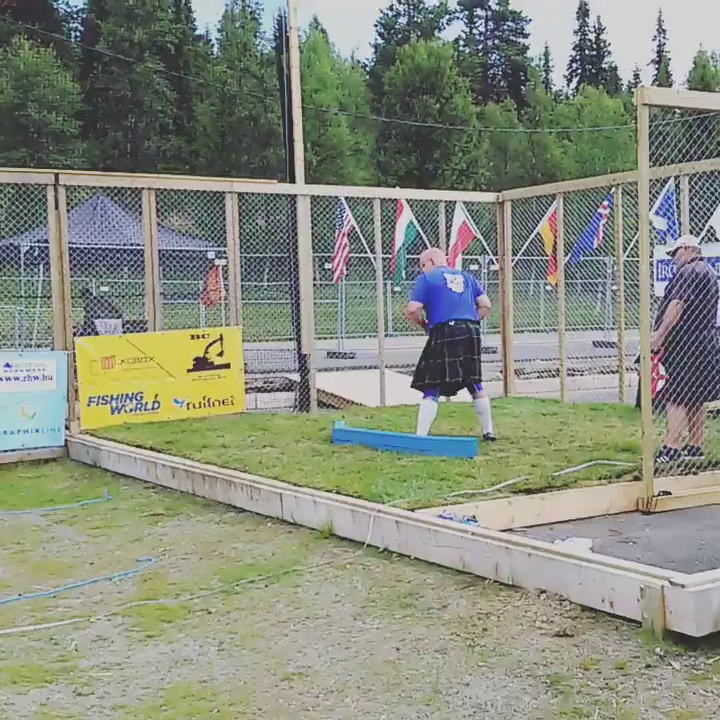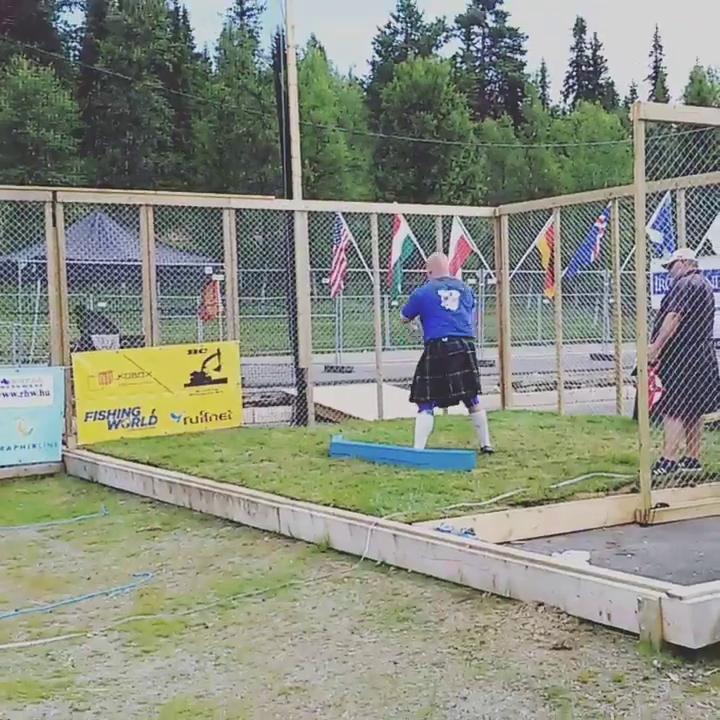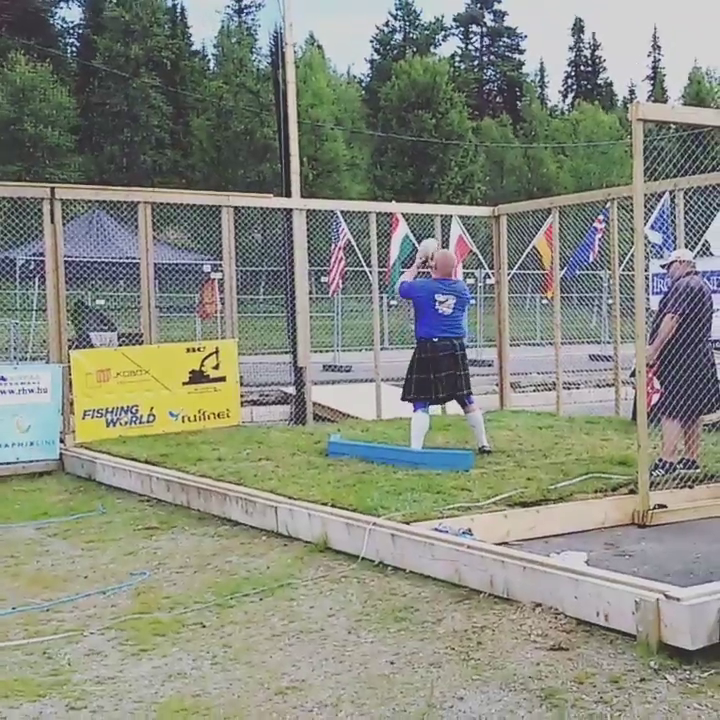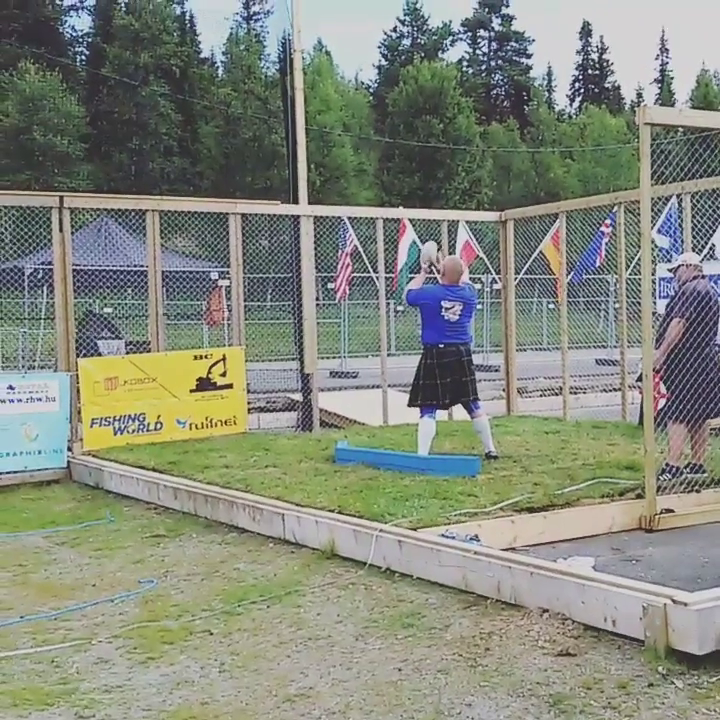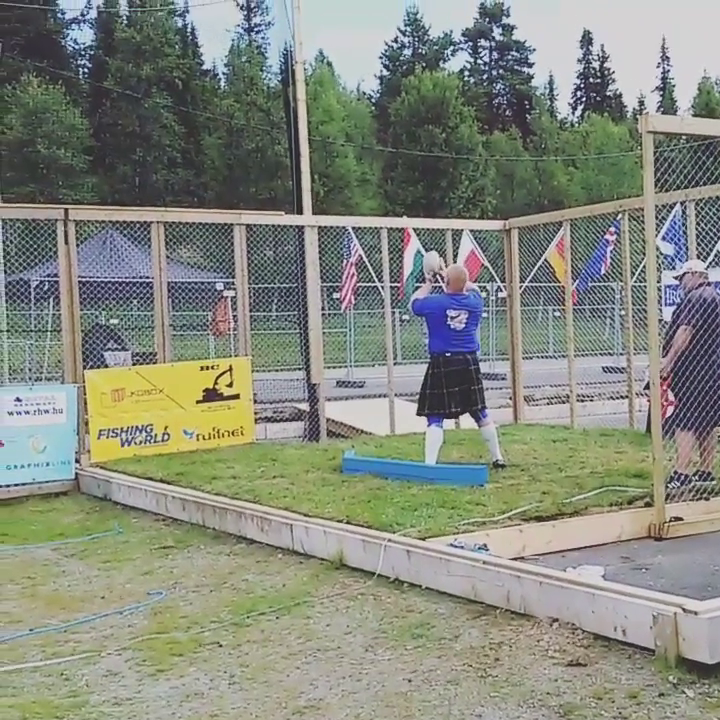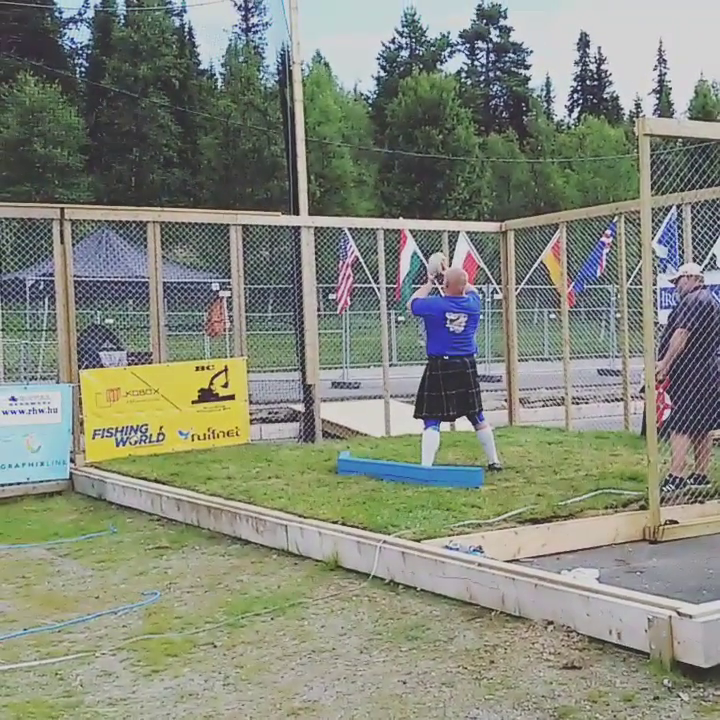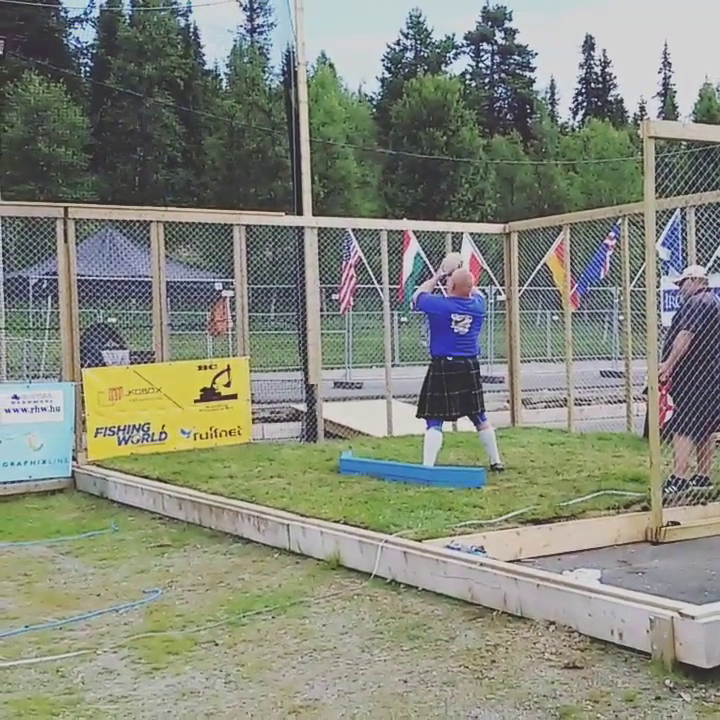
dt=0.4s
person 1, frame 1
left shoulder: (689, 272)
left elbow: (678, 304)
left wrist: (660, 333)
left hip: (686, 343)
left knee: (676, 397)
right knee: (696, 397)
left ankle: (672, 450)
right ankle: (695, 447)
person 1, frame 2
left shoulder: (685, 284)
left elbow: (674, 317)
left wrist: (656, 346)
left hip: (682, 355)
right hip: (701, 354)
left knee: (673, 409)
right knee: (694, 409)
left ankle: (669, 462)
right ankle: (692, 460)
person 1, frame 3
left shoulder: (683, 286)
left elbow: (672, 319)
left wrist: (654, 348)
left hip: (680, 357)
right hip: (699, 356)
left knee: (671, 410)
right knee: (692, 411)
left ankle: (667, 463)
right ankle: (691, 460)
person 1, frame 4
left shoulder: (690, 290)
left elbow: (679, 322)
left wrist: (661, 352)
left hip: (686, 361)
left knee: (677, 414)
right knee: (699, 415)
left ankle: (673, 468)
right ankle: (697, 465)
person 1, frame 5
left shoulder: (696, 298)
left elbow: (686, 330)
left wrist: (668, 359)
left hip: (694, 369)
left knee: (685, 422)
left ankle: (681, 476)
person 1, frame 6
left shoulder: (693, 300)
left elbow: (682, 333)
left wrist: (665, 362)
left hip: (690, 372)
left knee: (681, 425)
right knee: (701, 426)
left ankle: (676, 478)
right ankle: (701, 475)
person 1, frame 7
left shoulder: (697, 303)
left elbow: (686, 335)
left wrist: (668, 363)
left hip: (693, 374)
left knee: (683, 427)
left ankle: (679, 480)
person 2, frame 1
left shoulder: (426, 278)
right shoulder: (466, 277)
left elbow: (412, 309)
right elbow: (486, 306)
left wrist: (423, 324)
left hip: (445, 334)
right hip: (471, 333)
left knee: (432, 390)
right knee: (475, 385)
left ankle: (420, 437)
right ankle: (489, 431)
person 2, frame 2
left shoulder: (422, 292)
right shoulder: (465, 289)
left elbow: (405, 317)
left wrist: (422, 315)
left hip: (438, 350)
right hip: (465, 347)
left knee: (426, 403)
right knee: (472, 399)
left ankle: (418, 450)
right ankle: (486, 444)
person 2, frame 3
left shoulder: (420, 287)
right shoulder: (462, 289)
left elbow: (401, 287)
left wrist: (416, 266)
right wrist: (447, 266)
left hip: (428, 350)
right hip: (456, 349)
left knee: (421, 403)
right knee: (466, 399)
left ankle: (415, 450)
right ankle: (483, 444)
person 2, frame 4
left shoulder: (428, 293)
right shoulder: (469, 294)
left elbow: (408, 294)
right elbow: (465, 283)
left wrist: (423, 273)
right wrist: (455, 269)
left hip: (435, 356)
right hip: (462, 355)
left knee: (428, 409)
right knee: (473, 405)
left ankle: (422, 456)
right ankle: (490, 450)
person 2, frame 5
left shoulder: (433, 303)
right shoulder: (474, 301)
left elbow: (414, 304)
right elbow: (472, 288)
left wrist: (428, 283)
right wrist: (452, 274)
left hip: (442, 365)
right hip: (468, 364)
left knee: (435, 418)
right knee: (481, 413)
left ankle: (430, 465)
right ankle: (498, 458)
person 2, frame 6
left shoulder: (433, 305)
right shoulder: (473, 304)
left elbow: (412, 304)
right elbow: (471, 290)
left wrist: (429, 283)
right wrist: (453, 275)
left hip: (439, 368)
right hip: (466, 367)
left knee: (432, 421)
right knee: (477, 417)
left ankle: (426, 467)
right ankle: (494, 461)
person 2, frame 7
left shoulder: (438, 305)
right shoulder: (478, 306)
left elbow: (417, 296)
right elbow: (476, 293)
left wrist: (435, 278)
right wrist: (460, 276)
left hip: (443, 369)
right hip: (470, 368)
left knee: (434, 421)
right knee: (479, 417)
left ankle: (428, 468)
right ankle: (496, 462)
